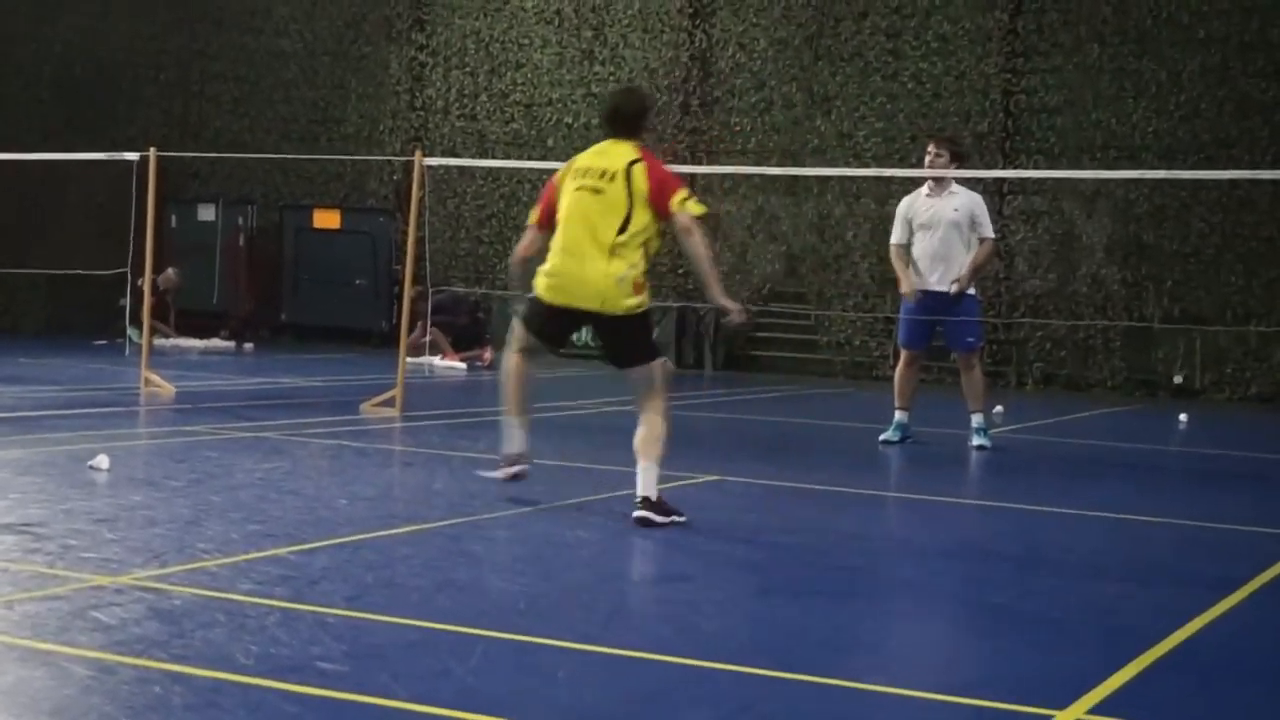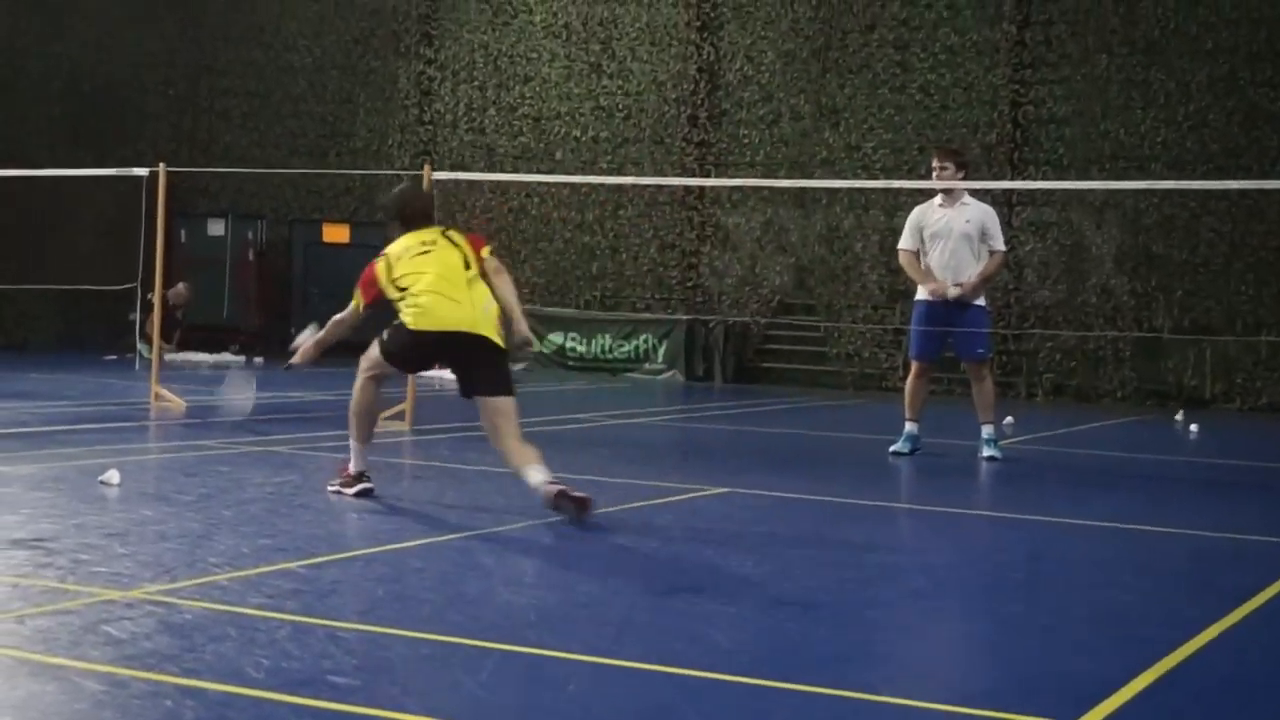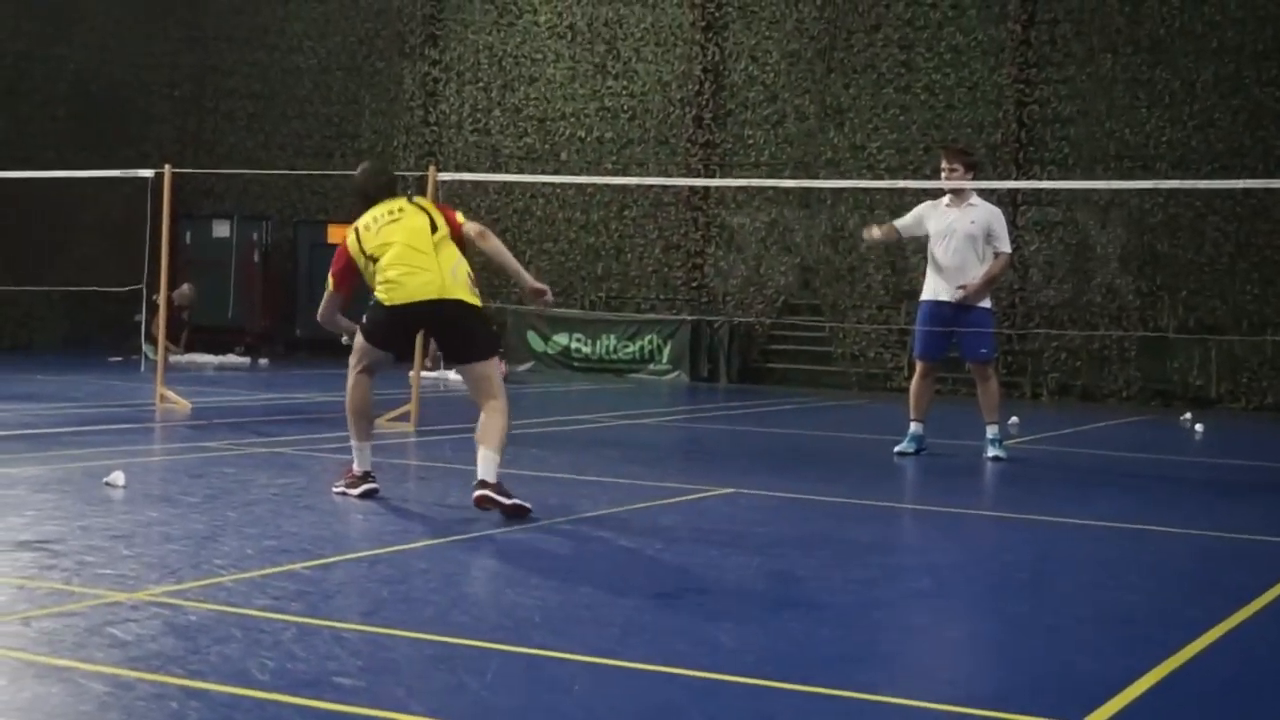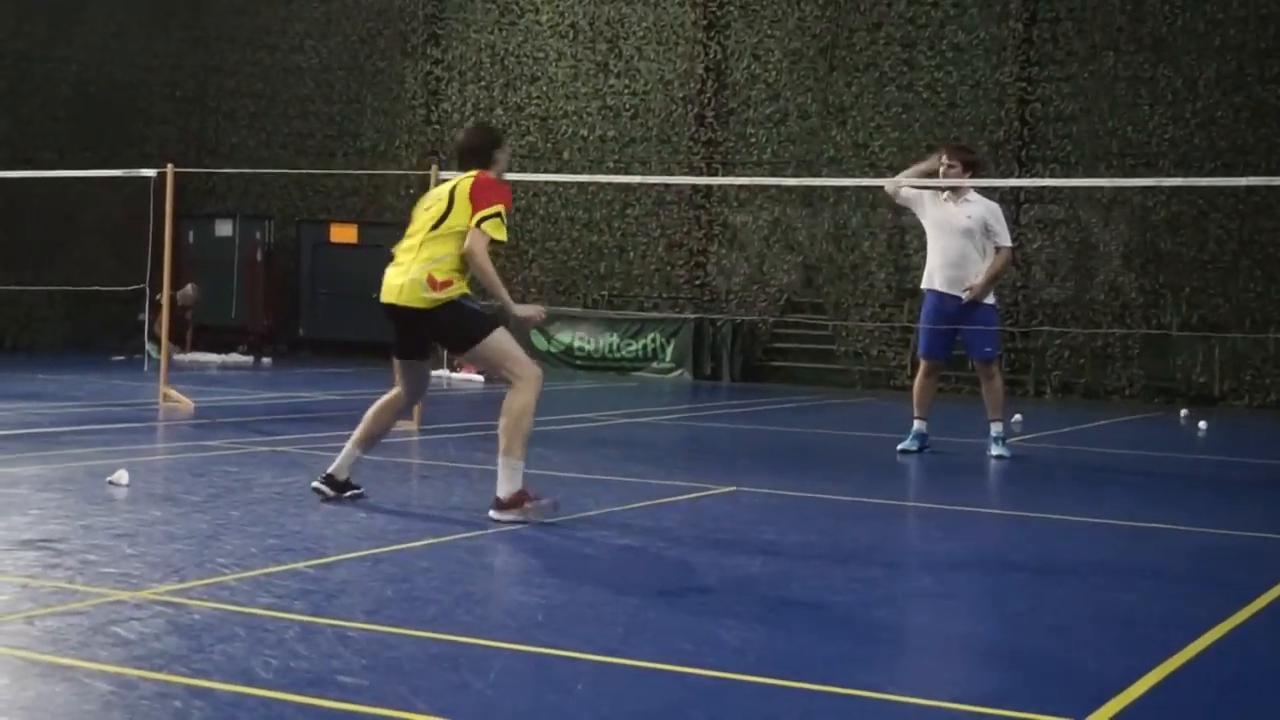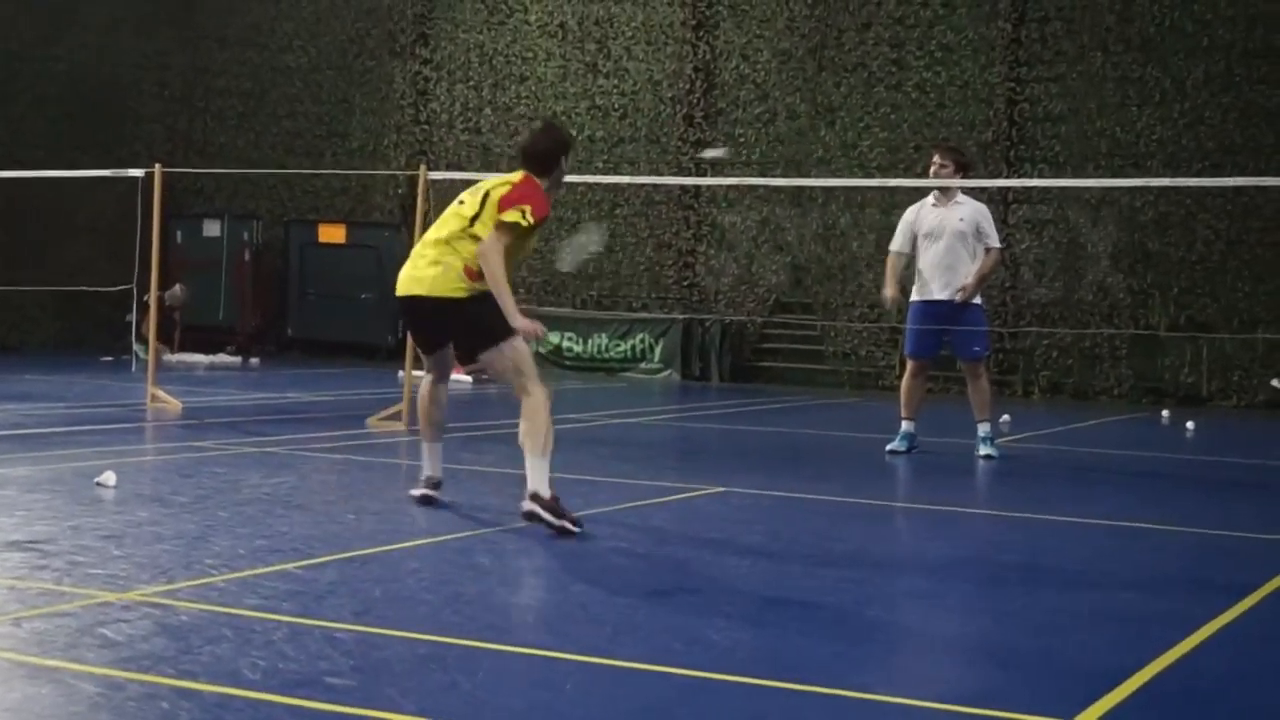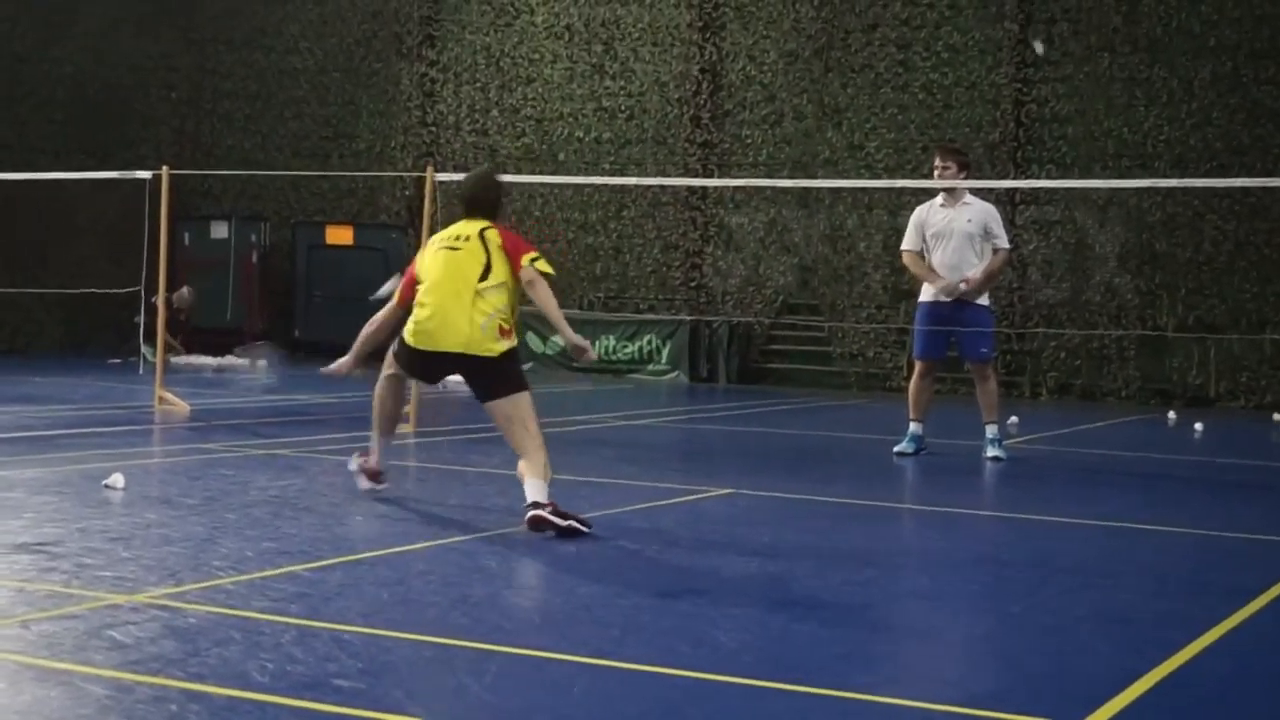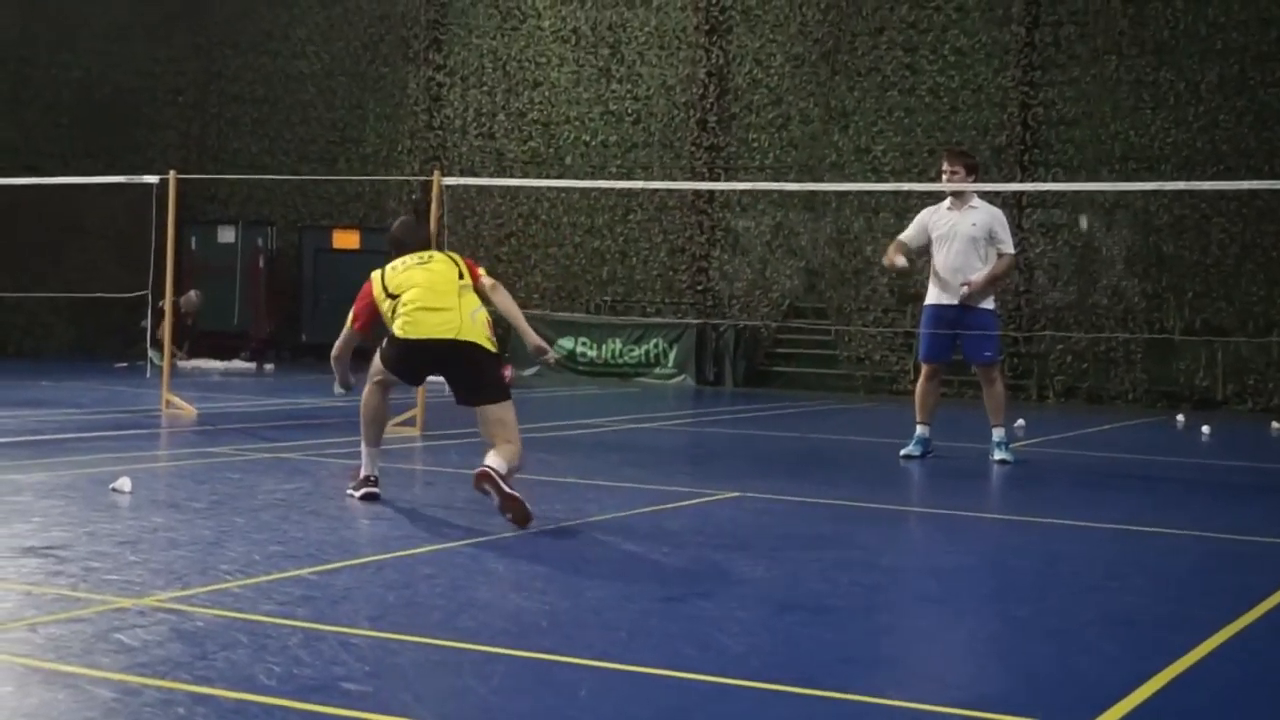
dt=0.3s
person 1, frame 1
left shoulder: (567, 171)
right shoulder: (656, 172)
left elbow: (527, 248)
right elbow: (691, 230)
left wrist: (516, 279)
right wrist: (718, 294)
left hip: (562, 288)
right hip: (620, 297)
left knee: (517, 346)
right knee: (652, 402)
left ankle: (514, 451)
right ankle: (647, 497)
person 1, frame 2
left shoulder: (385, 260)
right shoulder: (461, 240)
left elbow: (347, 319)
right elbow: (497, 271)
left wrist: (311, 348)
right wrist: (520, 323)
left hip: (423, 326)
right hip: (479, 335)
left knee: (368, 372)
right knee: (509, 441)
left ankle: (357, 472)
right ankle: (546, 485)
person 1, frame 3
left shoulder: (354, 237)
right shoulder: (427, 207)
left elbow: (325, 316)
right elbow: (478, 235)
left wrist: (352, 329)
right wrist: (526, 279)
left hip: (398, 296)
right hip: (455, 298)
left knee: (360, 368)
right knee: (492, 400)
left ankle: (360, 473)
right ankle: (488, 482)
person 1, frame 4
left shoulder: (439, 193)
right shoulder: (492, 188)
right elbow: (474, 250)
right wrist: (512, 306)
left hip: (397, 292)
right hip: (434, 295)
left knee: (408, 392)
right knee: (526, 377)
left ankle: (336, 476)
right ankle: (508, 496)
person 1, frame 5
left shoulder: (488, 186)
right shoulder: (529, 195)
right elbow: (489, 241)
right wrist: (509, 311)
left hip: (411, 290)
right hip: (454, 294)
left knee: (438, 374)
right knee: (532, 389)
left ankle: (430, 476)
right ankle: (539, 493)
person 1, frame 6
left shoulder: (433, 246)
right shoulder: (507, 239)
left elbow: (387, 315)
right elbow: (532, 280)
left wrist: (351, 360)
right wrist: (568, 334)
left hip: (426, 336)
right hip: (485, 346)
left knee: (391, 372)
right knee: (529, 444)
left ankle: (375, 465)
right ankle: (539, 503)
person 1, frame 7
left shoulder: (379, 278)
right shoulder: (456, 261)
right elbow: (493, 290)
left wrist: (342, 379)
right wrist: (530, 336)
left hip: (412, 334)
right hip: (471, 341)
left knee: (377, 384)
right knee: (507, 445)
left ankle: (367, 478)
right ankle: (494, 470)
person 2, frame 1
left shoulder: (972, 200)
right shoulder: (909, 203)
left elbow: (987, 242)
right elbow: (898, 247)
left wrist: (969, 274)
right wrist: (905, 278)
left hip: (959, 294)
right hip: (920, 294)
left knee: (968, 358)
right knee: (909, 356)
left ankle: (978, 426)
right ankle: (900, 422)
person 2, frame 2
left shoulder: (983, 212)
right shoulder: (921, 213)
left elbow: (998, 255)
right elbow: (905, 254)
left wrist: (975, 283)
right wrist: (929, 282)
left hip: (970, 304)
right hip: (929, 303)
left knee: (979, 370)
right knee: (919, 368)
left ankle: (988, 437)
right ankle: (911, 433)
person 2, frame 3
left shoulder: (990, 213)
right shoulder: (929, 210)
left elbow: (1004, 257)
right elbow: (897, 229)
left wrist: (979, 285)
right wrist: (879, 232)
left hip: (974, 306)
right hip: (934, 302)
left knee: (983, 370)
right knee: (924, 368)
left ankle: (993, 437)
right ankle: (915, 434)
person 2, frame 4
left shoulder: (988, 208)
right shoulder: (928, 200)
left elbow: (1005, 252)
right elbow: (892, 188)
left wrist: (984, 283)
right wrist: (923, 167)
left hip: (977, 302)
right hip: (938, 299)
left knee: (987, 368)
right knee: (928, 366)
left ankle: (997, 436)
right ankle: (919, 431)
person 2, frame 5
left shoulder: (977, 210)
right shoulder: (915, 212)
left elbow: (993, 251)
right elbow: (897, 252)
left wrist: (975, 282)
right wrist: (891, 284)
left hip: (965, 303)
right hip: (925, 302)
left knee: (974, 368)
right knee: (915, 367)
left ankle: (984, 435)
right ankle: (907, 432)
person 2, frame 6
left shoulder: (985, 211)
right shoulder: (923, 212)
left elbow: (1002, 251)
right elbow: (909, 254)
left wrist: (981, 279)
right wrist: (936, 281)
left hip: (973, 304)
right hip: (933, 302)
left knee: (982, 369)
right knee: (923, 368)
left ankle: (992, 437)
right ankle: (915, 434)
person 2, frame 7
left shoulder: (992, 215)
right shoulder: (931, 214)
left elbow: (1008, 257)
right elbow: (904, 242)
left wrist: (983, 282)
right wrist: (894, 255)
left hip: (978, 308)
right hip: (937, 305)
left knee: (989, 372)
right knee: (929, 370)
left ankle: (999, 440)
right ankle: (922, 437)
